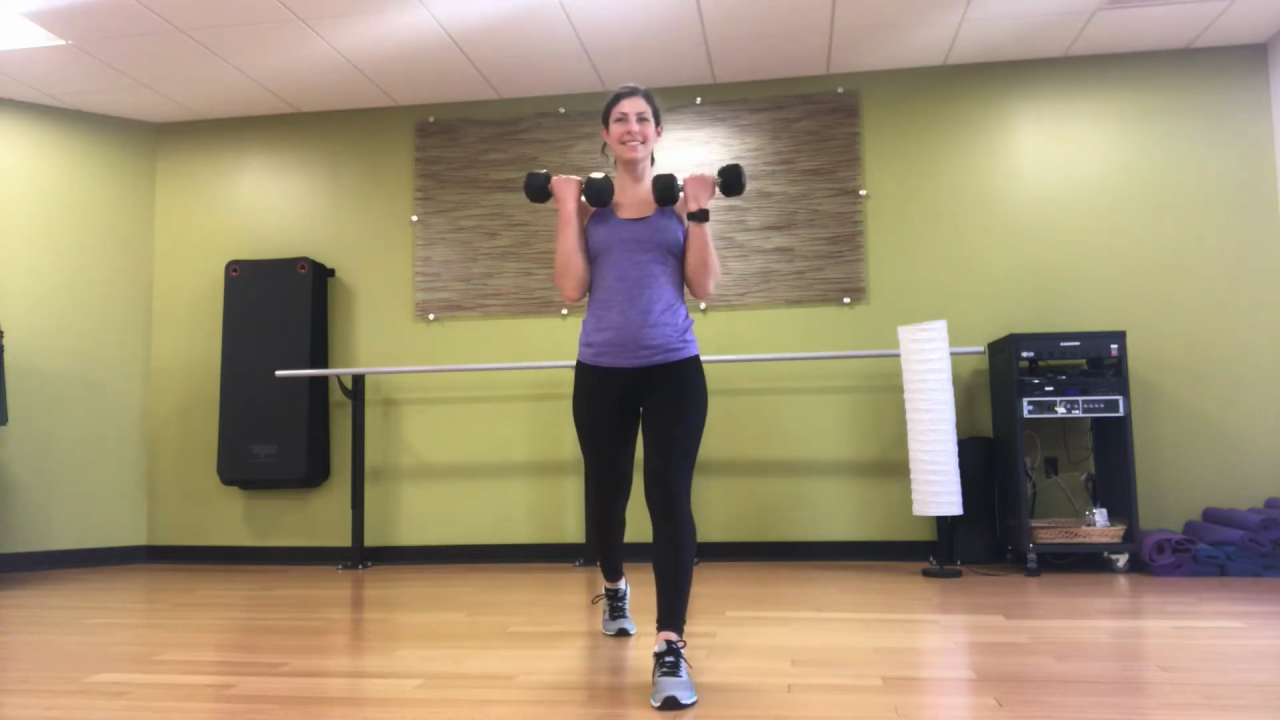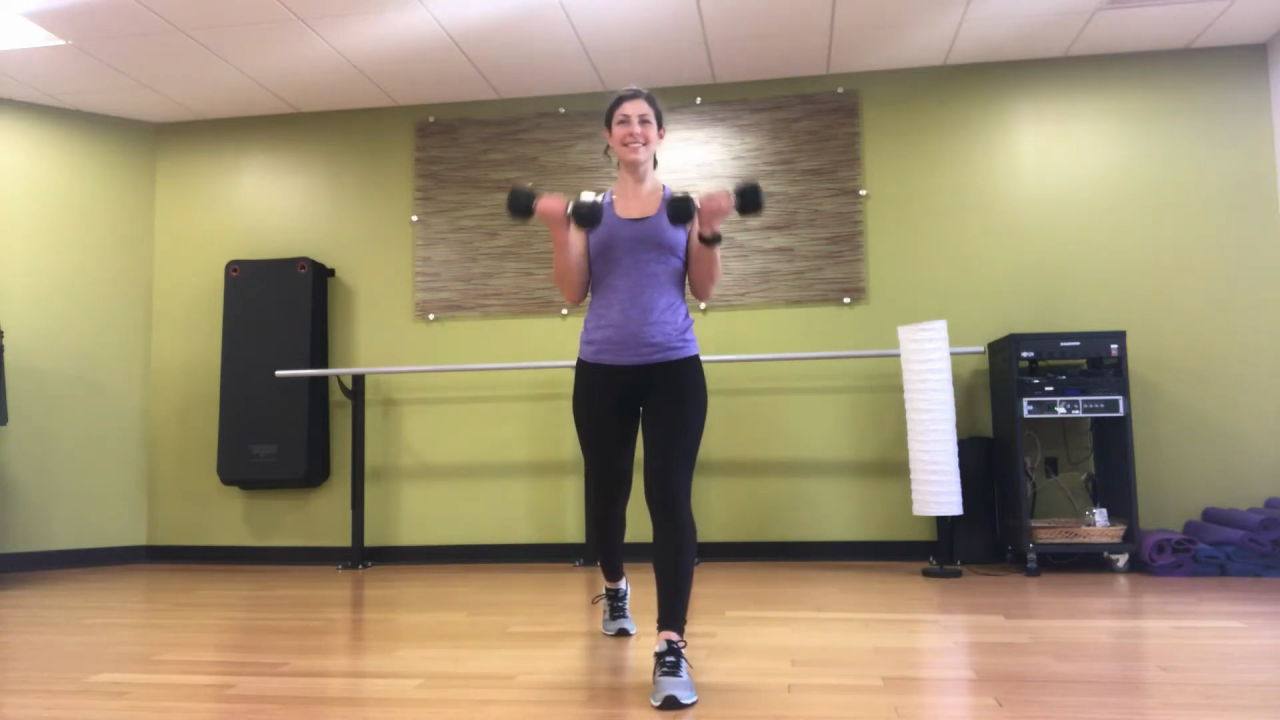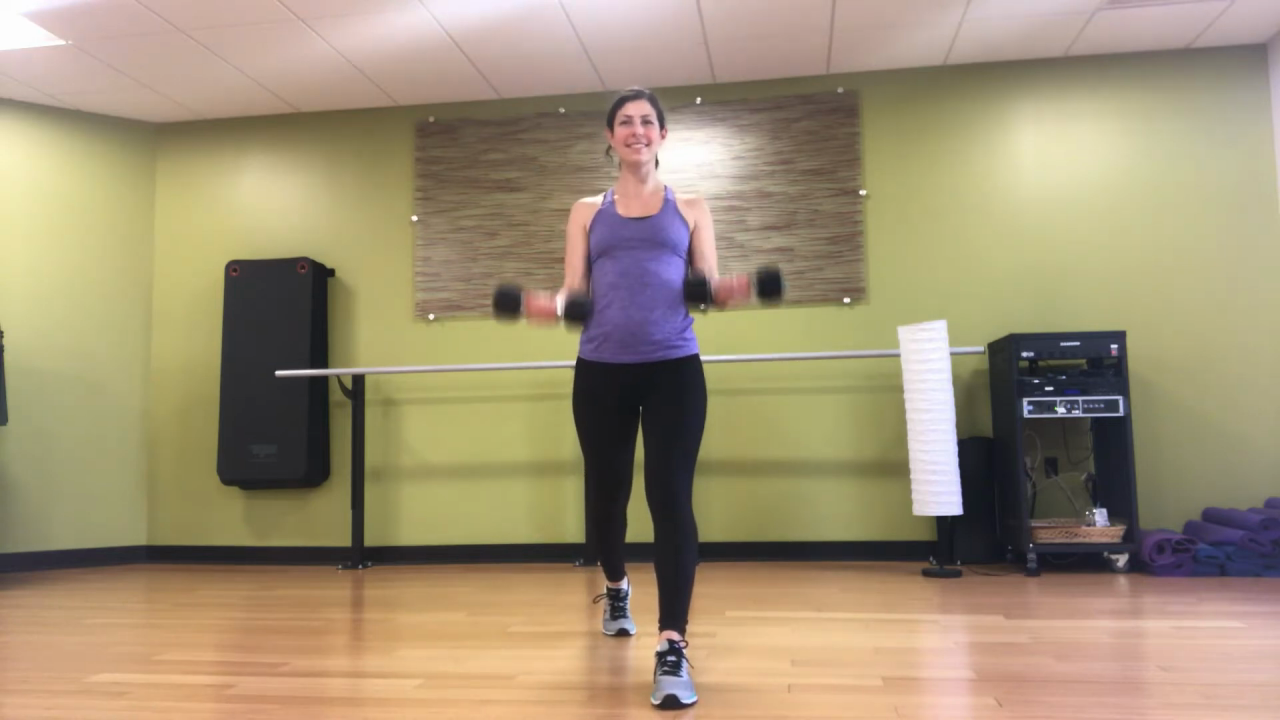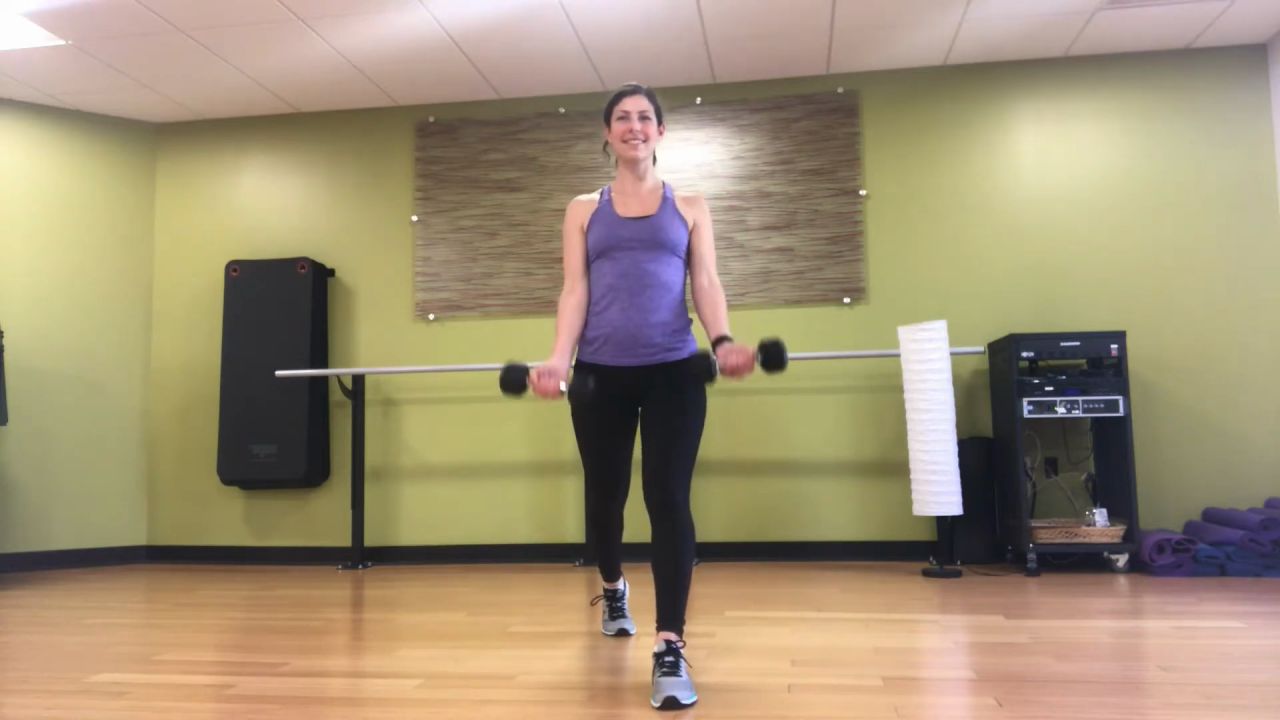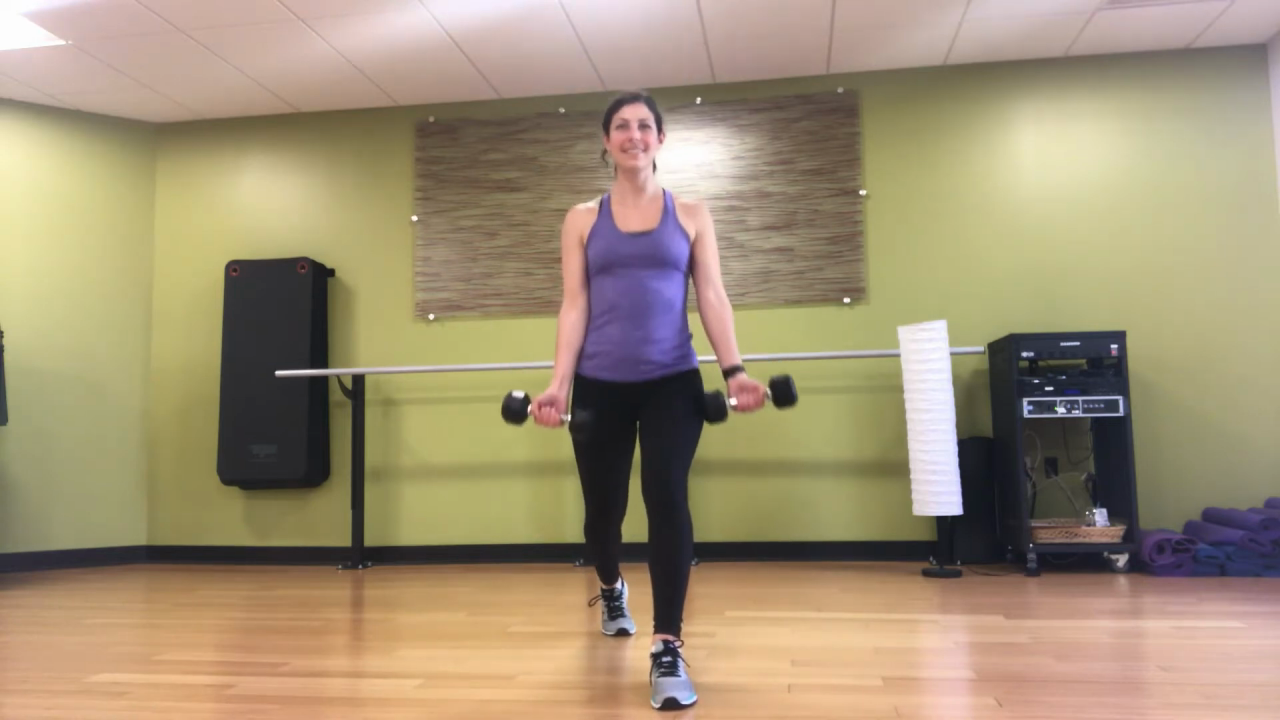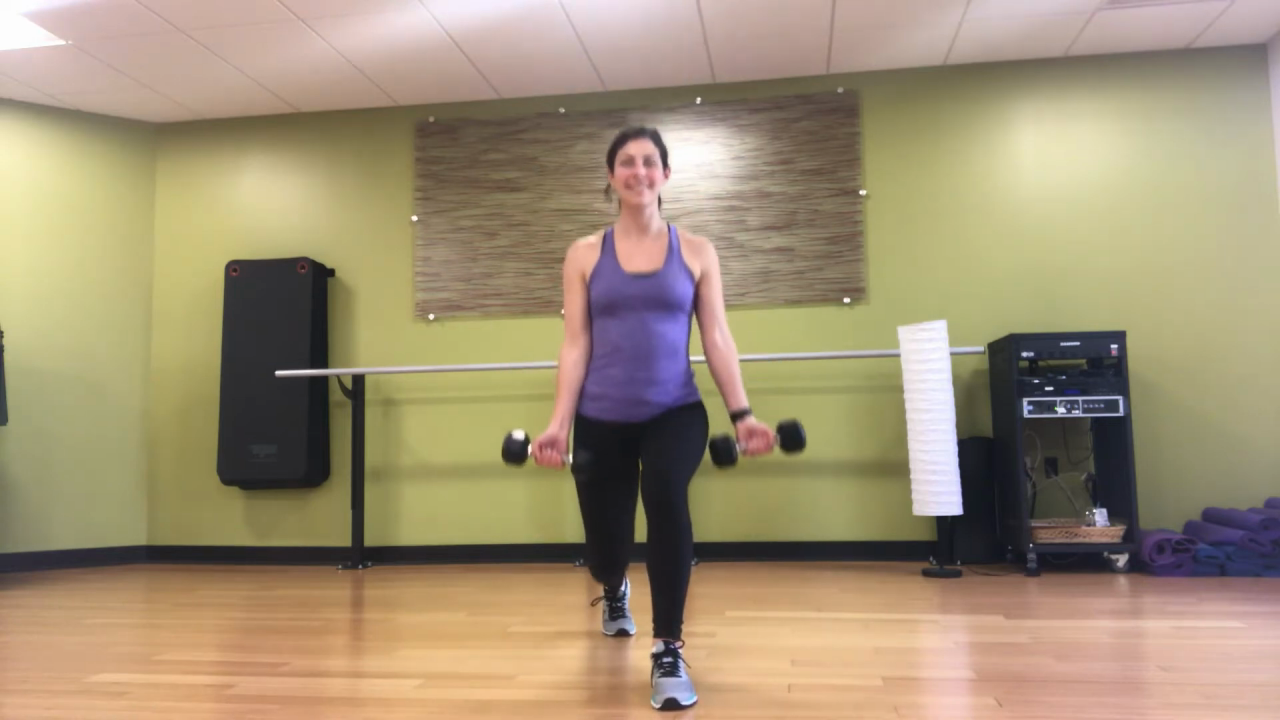
dt=0.2s
person 1, frame 1
left shoulder: (681, 199)
right shoulder: (586, 203)
left elbow: (704, 286)
right elbow: (572, 288)
left wrist: (698, 212)
right wrist: (567, 211)
left hip: (673, 368)
right hip: (601, 371)
left knee: (669, 498)
right knee: (607, 495)
left ankle: (670, 648)
right ankle: (614, 589)
person 1, frame 2
left shoulder: (686, 205)
left elbow: (704, 289)
right elbow: (573, 291)
left wrist: (709, 231)
right wrist: (560, 231)
left hip: (673, 367)
right hip: (601, 369)
left knee: (670, 497)
right knee: (606, 494)
left ankle: (671, 648)
right ankle: (615, 589)
person 1, frame 3
left shoulder: (691, 207)
right shoulder: (587, 210)
left elbow: (702, 282)
right elbow: (577, 288)
left wrist: (721, 288)
right wrist: (556, 301)
left hip: (673, 366)
right hip: (602, 369)
left knee: (670, 496)
right knee: (607, 493)
left ankle: (672, 649)
right ankle: (615, 589)
person 1, frame 4
left shoulder: (689, 205)
right shoulder: (584, 209)
left elbow: (705, 282)
right elbow: (575, 289)
left wrist: (723, 340)
right wrist: (556, 356)
left hip: (672, 369)
right hip: (601, 371)
left knee: (668, 497)
right knee: (605, 495)
left ankle: (670, 649)
right ankle: (613, 589)
person 1, frame 5
left shoulder: (691, 214)
right shoulder: (582, 218)
left elbow: (711, 296)
right elbow: (574, 306)
left wrist: (734, 370)
right wrist: (559, 383)
left hip: (672, 380)
right hip: (600, 385)
left knee: (666, 494)
right knee: (604, 507)
left ankle: (668, 648)
right ankle: (612, 589)
person 1, frame 6
left shoulder: (696, 251)
right shoulder: (584, 254)
left elbow: (716, 336)
right elbow: (575, 345)
left wrist: (741, 413)
right wrist: (559, 422)
left hip: (674, 411)
right hip: (603, 419)
left knee: (665, 493)
right knee: (606, 545)
left ankle: (668, 651)
right ankle: (616, 590)
